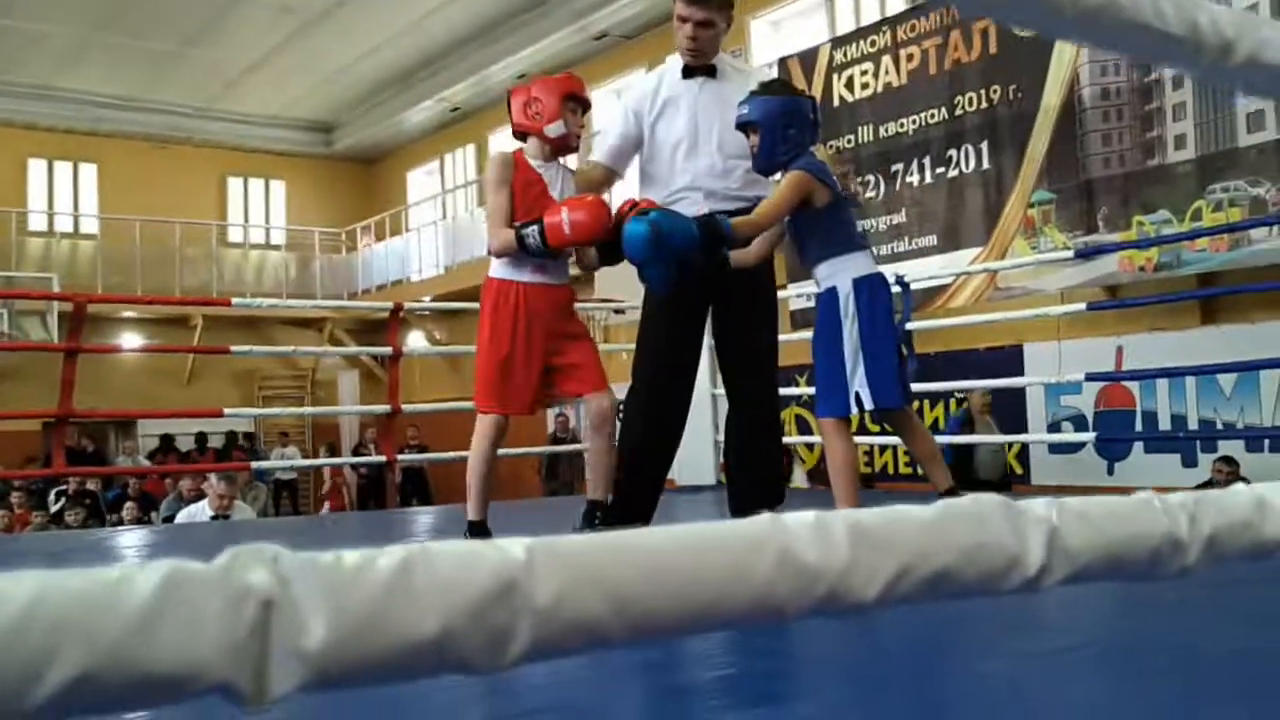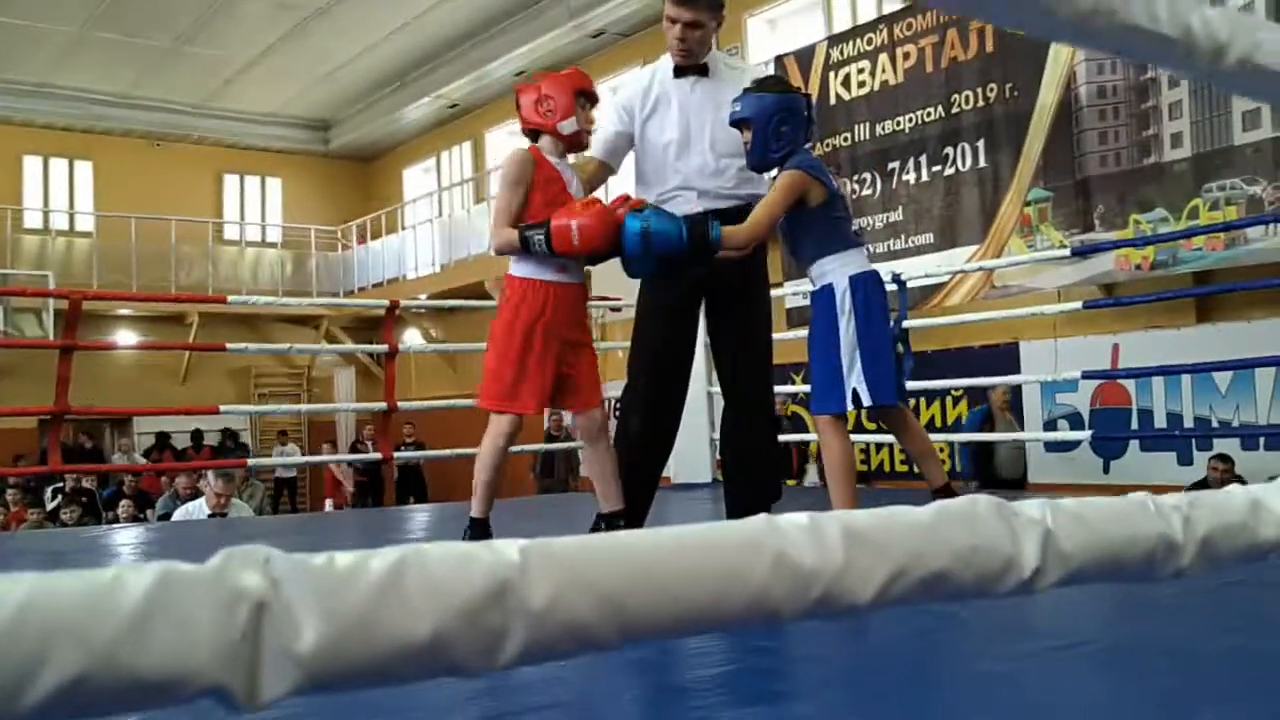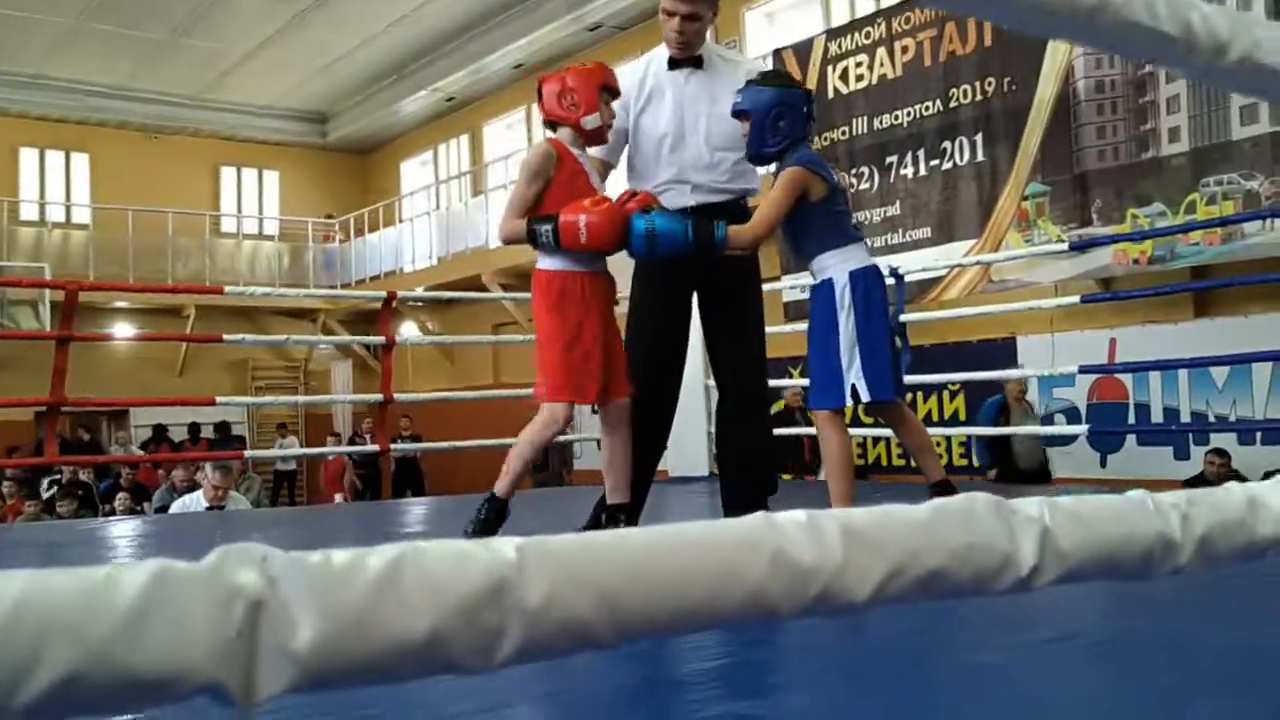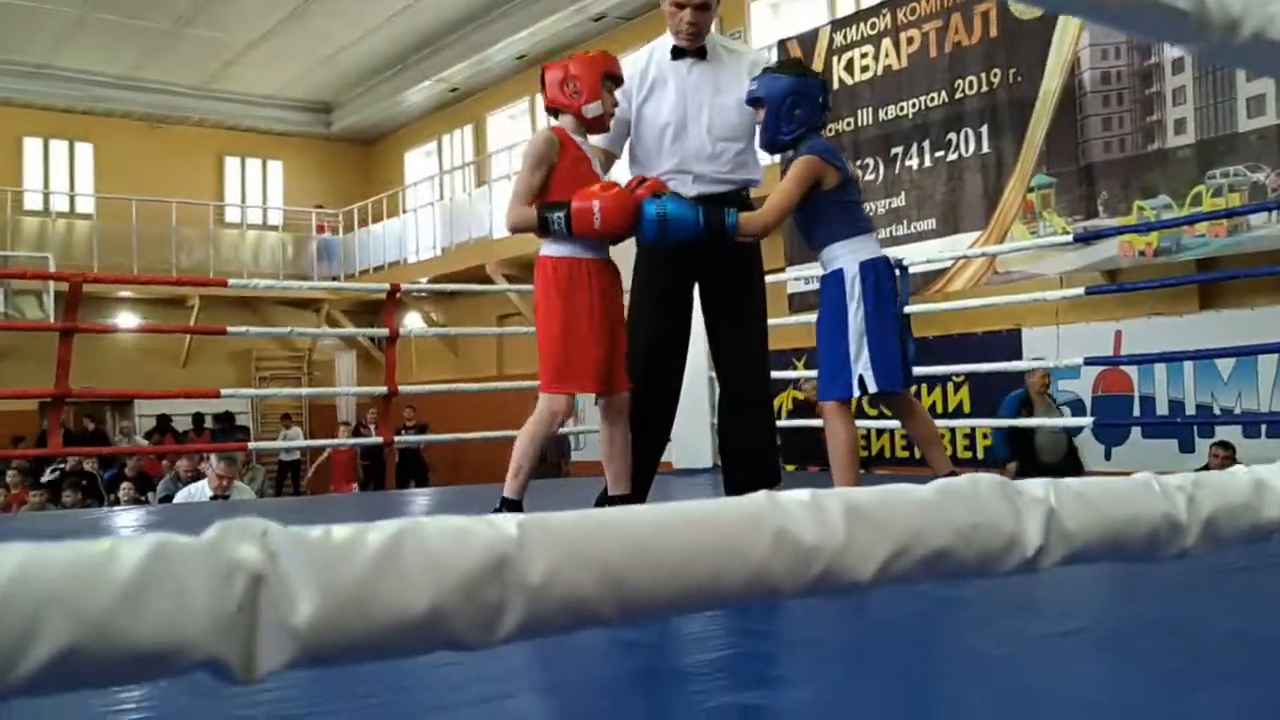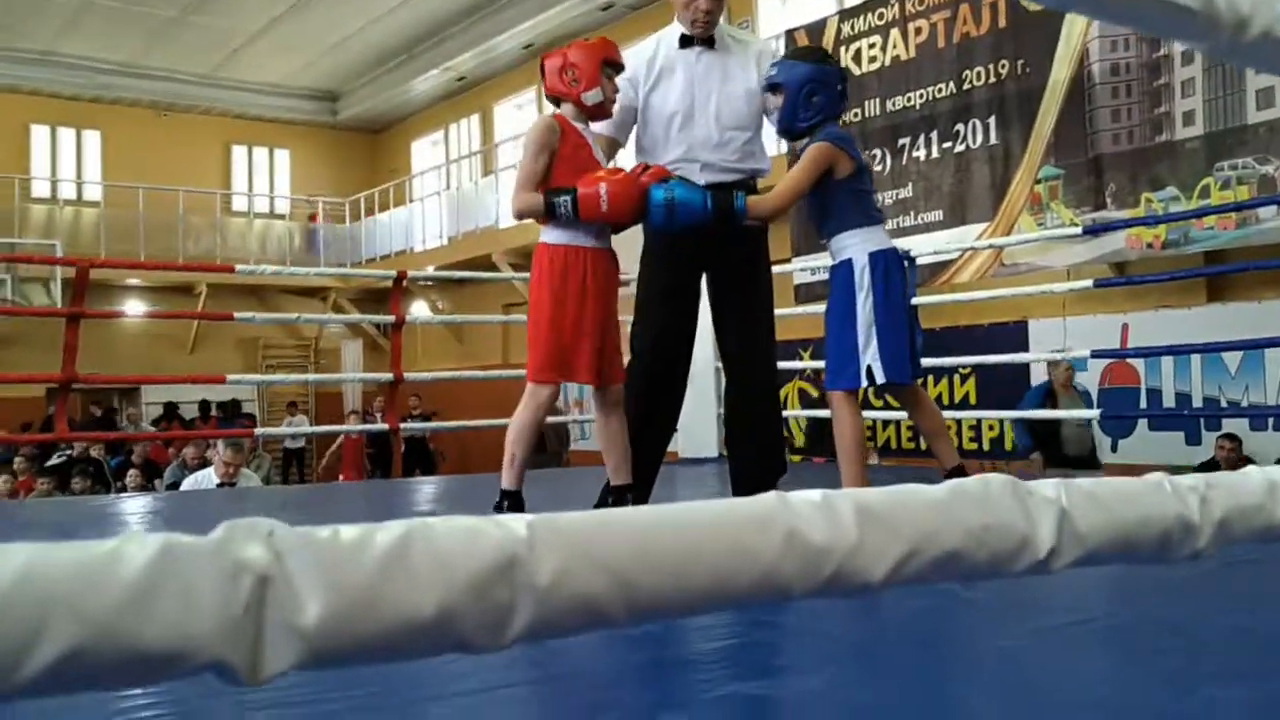
dt=0.2s
person 1, frame 1
left shoulder: (756, 87)
right shoulder: (649, 92)
right elbow: (603, 165)
left knee: (753, 378)
right knee: (657, 381)
left ankle: (755, 513)
right ankle: (624, 518)
person 1, frame 2
left shoulder: (750, 83)
right shoulder: (640, 89)
right elbow: (598, 162)
left knee: (747, 377)
right knee: (652, 379)
left ankle: (752, 514)
right ankle: (621, 516)
person 1, frame 3
left shoulder: (745, 76)
right shoulder: (634, 81)
right elbow: (599, 158)
left hip: (728, 227)
left knee: (741, 368)
right knee: (648, 371)
left ankle: (748, 506)
person 1, frame 4
left shoulder: (748, 66)
right shoulder: (636, 70)
right elbow: (601, 149)
left knee: (743, 360)
right knee: (649, 361)
left ankle: (752, 494)
person 1, frame 5
left shoulder: (756, 56)
right shoulder: (643, 59)
right elbow: (605, 136)
left knee: (750, 350)
right knee: (656, 351)
left ankle: (757, 486)
right ankle: (627, 489)
person 2, frame 1
left shoulder: (571, 179)
right shoulder: (504, 165)
left elbow: (589, 258)
right elbow: (498, 241)
right wrist: (550, 232)
left hip: (558, 306)
right hip: (510, 301)
left knee: (602, 405)
right knee: (493, 419)
left ankle: (597, 519)
right ankle: (476, 533)
person 2, frame 2
left shoulder: (573, 176)
right shoulder: (523, 162)
left elbow: (581, 251)
right elbow: (500, 239)
left wrist: (610, 232)
right wrist: (556, 235)
left hip: (571, 307)
right hip: (531, 302)
left knee: (594, 419)
right knee: (507, 420)
left ankle: (614, 527)
right ankle: (477, 530)
person 2, frame 3
left shoulder: (587, 165)
right shoulder: (546, 154)
right elbow: (507, 229)
left wrist: (624, 223)
right wrist: (562, 231)
left hip: (595, 292)
right hip: (561, 289)
left knee: (618, 408)
right knee: (556, 413)
left ankle: (617, 520)
right ankle: (494, 506)
person 2, frame 4
left shoulder: (589, 152)
right shoulder: (548, 142)
left elbow: (602, 222)
right elbow: (516, 217)
left wrist: (632, 210)
right wrist: (575, 216)
left hip: (601, 279)
right hip: (564, 276)
left knee: (618, 400)
right knee: (556, 401)
left ankle: (619, 510)
right ankle: (507, 510)
person 2, frame 5
left shoulder: (591, 140)
right shoulder: (549, 128)
left elbow: (602, 215)
right elbow: (521, 204)
left wrist: (634, 198)
right wrist: (583, 201)
left hip: (599, 268)
right hip: (562, 264)
left knee: (612, 389)
right knee: (542, 389)
left ankle: (622, 500)
right ankle: (508, 502)
person 3, frame 1
left shoulder: (802, 174)
right shoulder: (801, 176)
left elbow: (753, 225)
right elbow: (759, 252)
left wrist: (689, 232)
right wrist: (702, 261)
left hip: (851, 293)
right hip: (852, 294)
left knee: (832, 418)
right knee: (894, 409)
right ankle: (952, 501)
person 3, frame 2
left shoulder: (796, 173)
right shoulder: (799, 173)
left elbow: (748, 236)
right elbow: (755, 245)
left wrist: (680, 234)
right wrist: (687, 252)
left hip: (846, 293)
right hip: (847, 293)
left knee: (828, 415)
right knee: (887, 407)
right ankle: (947, 501)
person 3, frame 3
left shoulder: (797, 169)
right shoulder: (802, 165)
left elbow: (753, 235)
right elbow: (759, 236)
left wrist: (684, 233)
right wrist: (687, 233)
left hip: (845, 287)
right hip: (849, 286)
left knee: (827, 409)
right knee: (886, 403)
right ankle: (946, 496)
person 3, frame 4
left shoulder: (811, 158)
right shoulder: (815, 155)
left elbow: (763, 222)
right elbow: (765, 223)
left wrist: (694, 218)
right wrist: (694, 219)
left hip: (855, 278)
right hip: (860, 277)
left knee: (834, 400)
right knee: (894, 394)
person 3, frame 5
left shoulder: (825, 145)
right shoulder: (828, 143)
left elbow: (772, 206)
right elbow: (777, 206)
left wrist: (701, 202)
right wrist: (708, 206)
left hip: (865, 269)
right hip: (868, 268)
left knee: (842, 389)
right knee: (902, 385)
right ankle: (959, 482)
